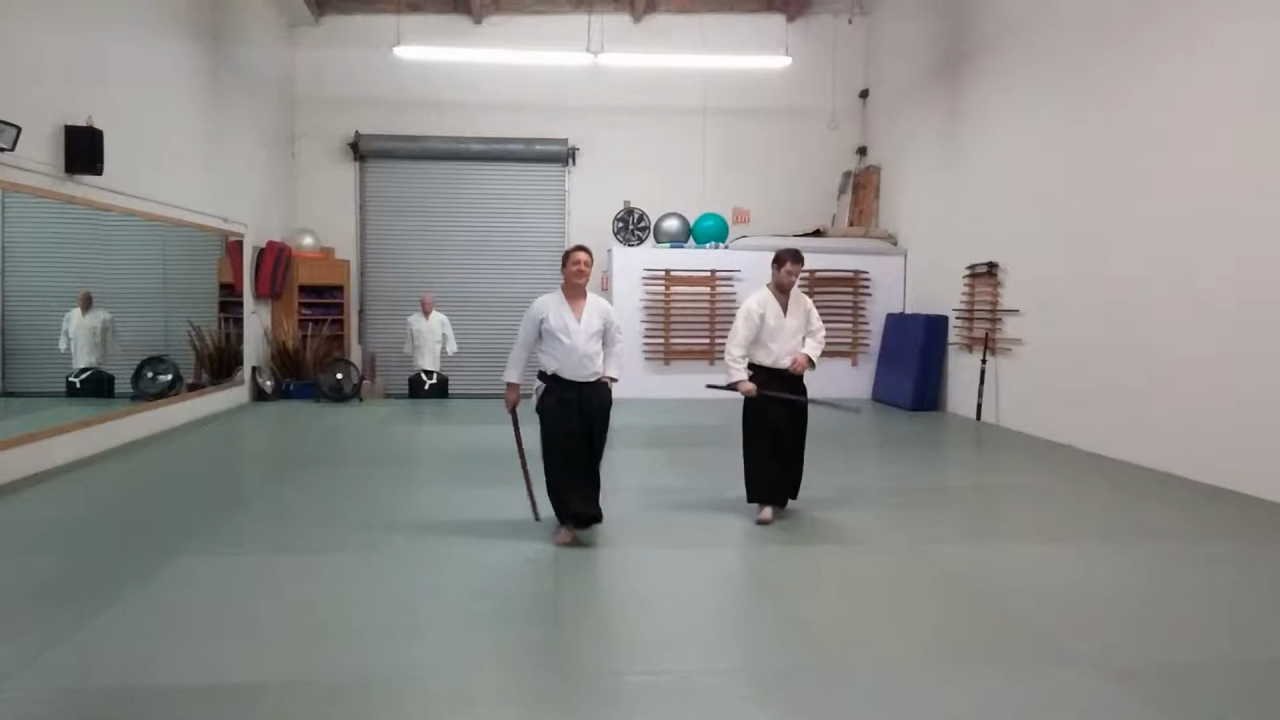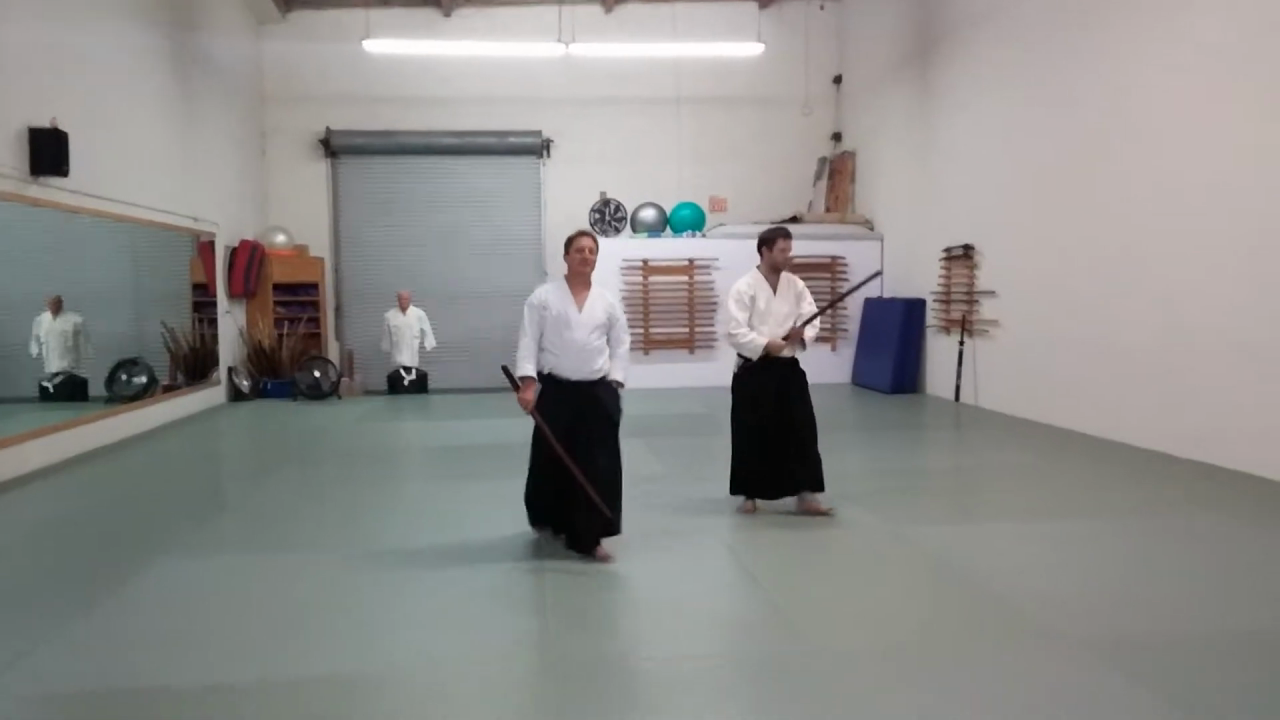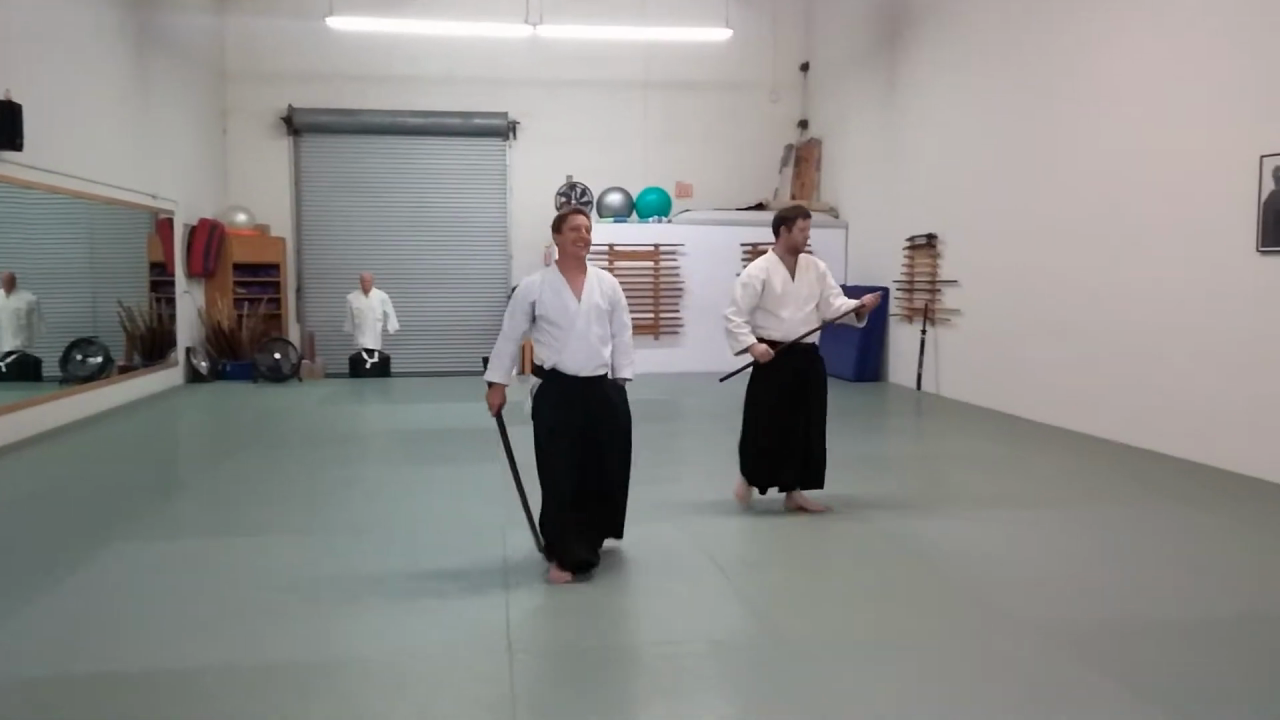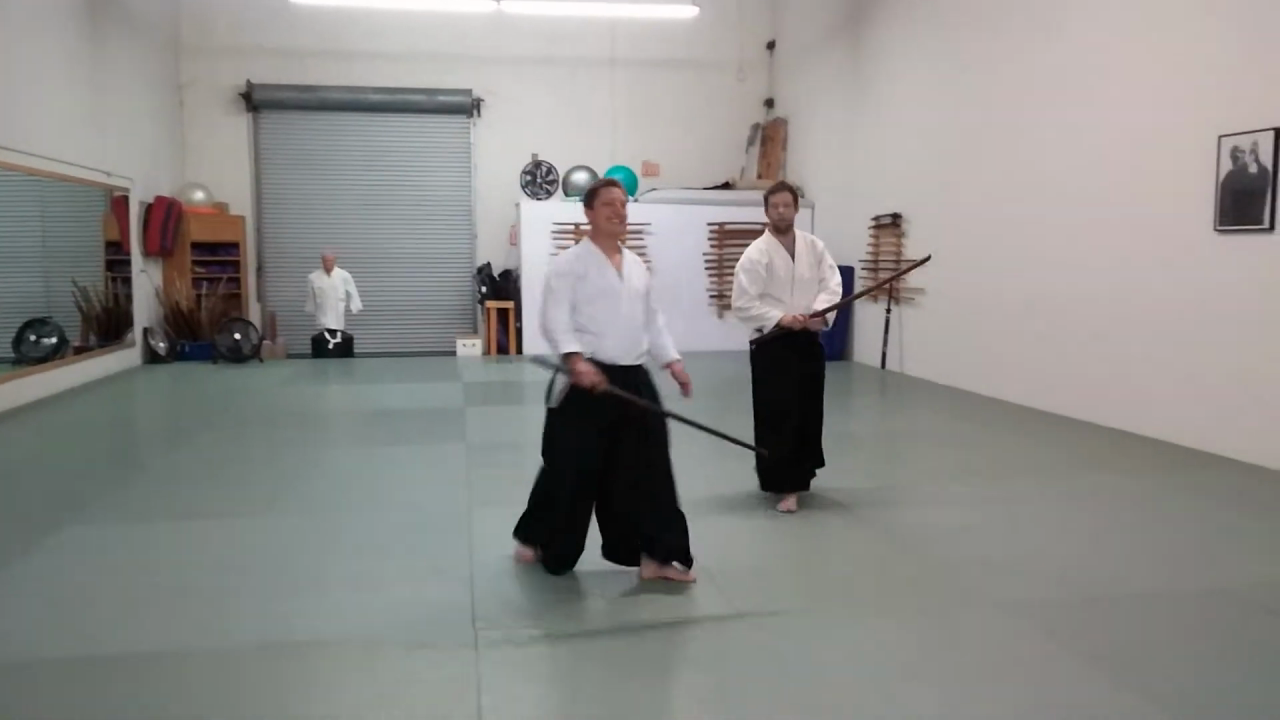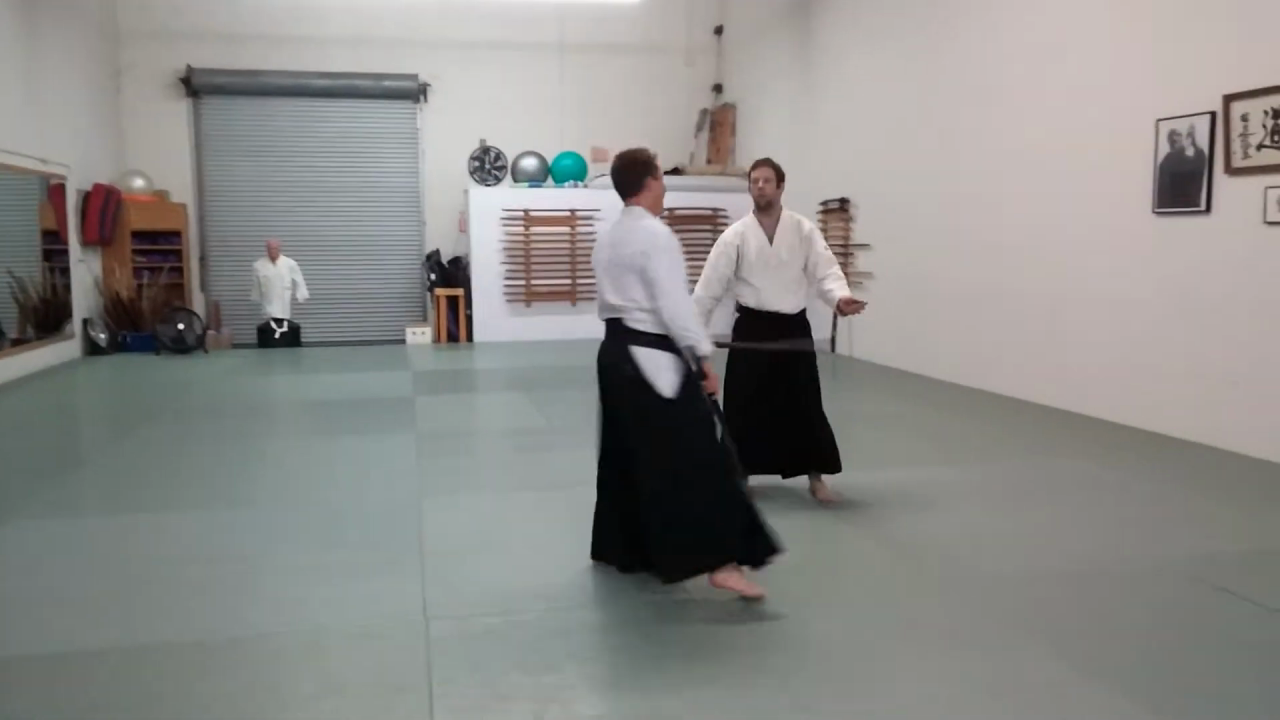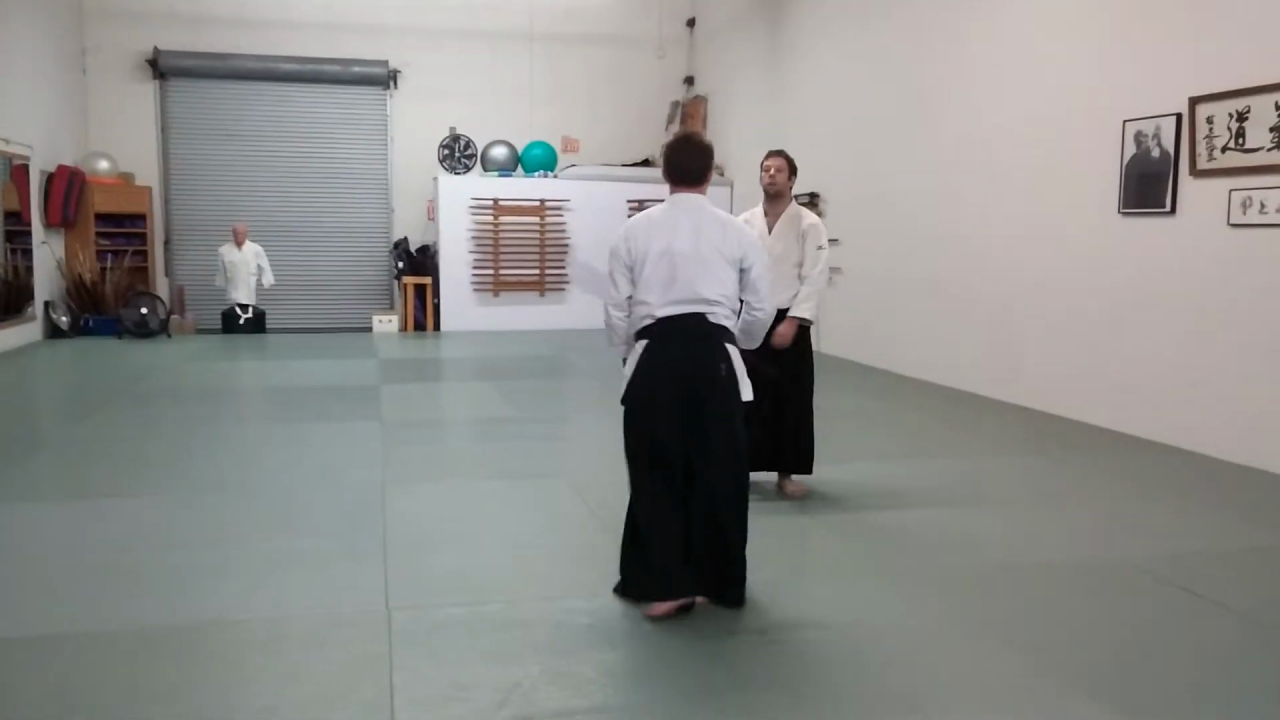
dt=0.5s
person 1, frame 1
left shoulder: (602, 308)
right shoulder: (542, 306)
left elbow: (614, 343)
right elbow: (523, 346)
left wrist: (608, 376)
right wrist: (513, 385)
left hip: (593, 391)
right hip: (557, 390)
left knee: (589, 455)
right knee: (562, 455)
left ankle: (579, 511)
right ankle: (572, 519)
person 1, frame 2
left shoulder: (607, 301)
right shoulder: (543, 296)
left elbow: (619, 346)
right elbow: (528, 341)
left wrist: (614, 384)
right wrist: (527, 383)
left hip: (596, 392)
right hip: (555, 390)
left knee: (600, 465)
right knee: (549, 458)
left ankle: (591, 537)
right ankle: (550, 518)
person 1, frame 3
left shoulder: (608, 284)
right shoulder: (534, 287)
left elbow: (622, 335)
right elbow: (510, 336)
left wrist: (621, 381)
right wrist: (497, 383)
left hip: (600, 390)
right hip: (556, 391)
left knee: (607, 470)
right knee: (560, 475)
left ankle: (585, 540)
right ankle: (564, 556)
person 1, frame 4
left shoulder: (637, 265)
right shoulder: (569, 263)
left elbow: (652, 319)
right elbow: (554, 319)
left wrist: (671, 361)
right wrist: (575, 360)
left hip: (633, 380)
right hip: (587, 384)
left knee: (648, 470)
right knee: (569, 467)
left ankle: (656, 556)
right ankle: (533, 538)
person 1, frame 5
left shoulder: (610, 237)
right shoulder: (655, 235)
right elbow: (674, 306)
right wrist: (703, 359)
left hip: (618, 354)
right hip: (652, 359)
left knee: (630, 460)
right knee: (695, 457)
left ankle: (618, 547)
right ankle: (716, 561)
person 1, frame 6
left shoulder: (636, 229)
right shoulder: (736, 232)
left elbow: (617, 308)
right elbow: (759, 310)
left wrist: (630, 354)
right wrist: (735, 342)
left hip: (656, 358)
right hip: (713, 358)
left knee: (655, 475)
right knee: (718, 475)
left ankle: (665, 586)
right ankle: (712, 582)
person 2, frame 1
left shoulder: (804, 302)
right shoulder: (755, 304)
left elbow: (817, 334)
right elbow: (736, 346)
left wrist: (807, 355)
right wrist: (740, 379)
left hip: (793, 382)
right hip: (763, 381)
left knee: (790, 442)
right knee: (763, 441)
left ankle: (777, 494)
right ankle: (766, 503)
person 2, frame 2
left shoulder: (795, 285)
right shoulder: (745, 287)
left elbow: (810, 319)
right elbow: (735, 331)
left wrist: (800, 335)
right wrist: (766, 344)
left hip: (788, 369)
right hip: (755, 371)
left knee: (802, 431)
right knee: (753, 435)
left ankle: (805, 493)
right ankle: (749, 494)
person 2, frame 3
left shoulder: (816, 268)
right shoulder: (758, 271)
left elbow: (832, 305)
right elbow: (734, 315)
left wrist: (859, 307)
right wrist: (751, 345)
left hip: (808, 358)
right hip: (772, 358)
left knee: (808, 426)
right knee: (765, 425)
left ankle: (794, 490)
right ankle: (748, 478)
person 2, frame 4
left shoulder: (814, 246)
right shoulder: (756, 254)
left elbow: (831, 285)
right elbow: (743, 304)
left wrist: (819, 313)
right wrist: (781, 318)
left hip: (807, 342)
right hip: (774, 344)
left knee: (808, 412)
right knee: (779, 416)
left ankle: (788, 472)
right ankle: (786, 487)
person 2, frame 5
left shoulder: (804, 229)
right shoulder: (736, 234)
left elbow: (825, 271)
right elbow: (711, 282)
left wrist: (840, 297)
left hip: (794, 328)
right hip: (752, 328)
left knee: (804, 403)
right knee: (746, 404)
left ankle: (816, 475)
right ankle: (743, 472)
person 2, frame 6
left shoulder: (808, 224)
right shoulder: (744, 223)
left elbow: (815, 278)
left wrist: (793, 321)
left hip: (789, 325)
left knee: (791, 401)
left ankle: (786, 472)
